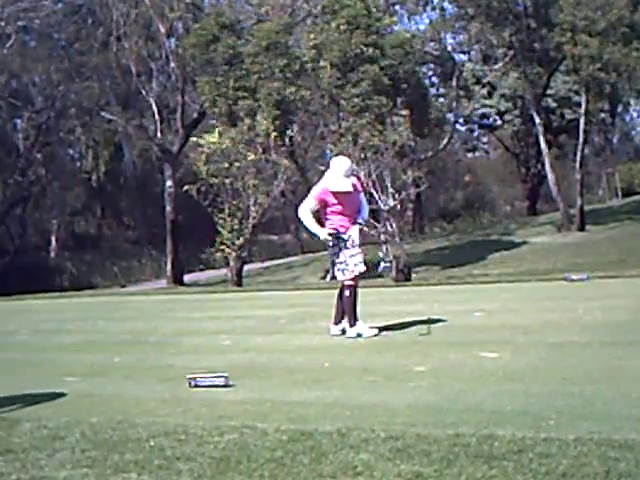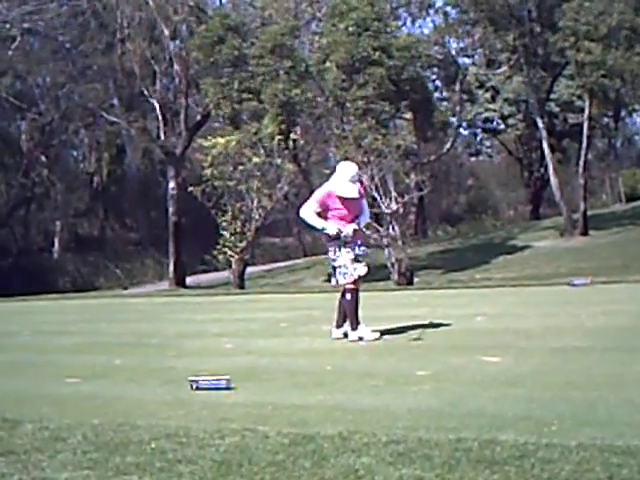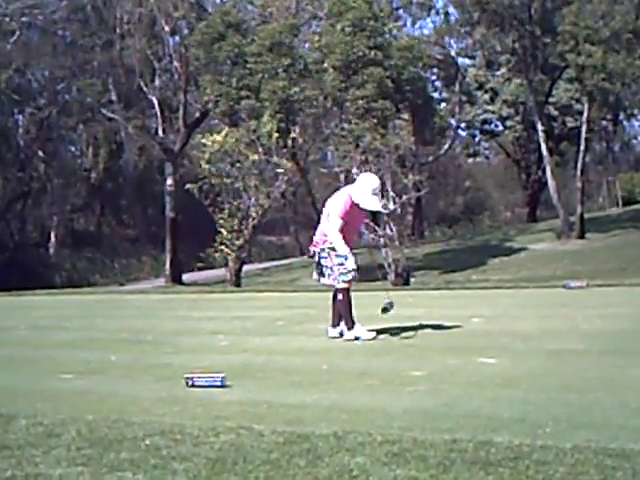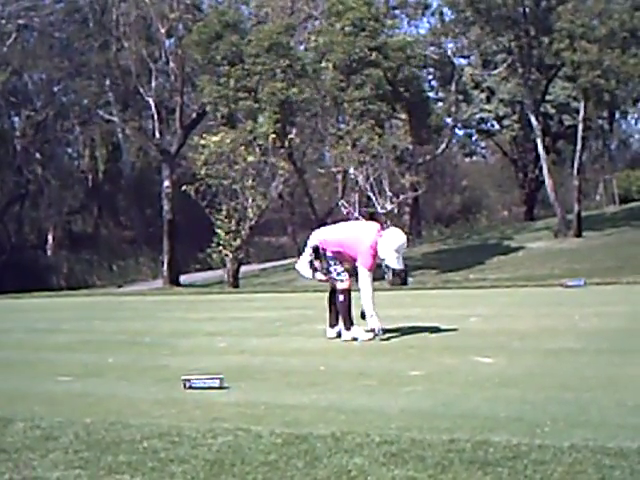
dt=1s
person 1, frame 1
left shoulder: (355, 182)
right shoulder: (322, 189)
left elbow: (364, 206)
right elbow: (303, 210)
left wrist: (358, 224)
right wrist: (318, 230)
left hip: (353, 238)
right hip: (338, 238)
left knee: (349, 280)
right knee: (350, 278)
left ankle: (337, 324)
right ankle: (353, 325)
person 1, frame 2
left shoulder: (358, 188)
right shoulder: (326, 192)
left elbow: (365, 213)
right elbow: (305, 211)
left wrist: (355, 225)
right wrist: (326, 226)
left hip: (354, 241)
left knee: (350, 284)
right knee: (351, 283)
left ankle: (340, 327)
right ankle: (355, 329)
person 1, frame 3
left shoulder: (360, 198)
right shoulder: (344, 202)
right elbow: (333, 232)
left wrist: (362, 233)
right wrist: (347, 256)
left hip: (340, 246)
right hip: (329, 245)
left knee: (341, 284)
right knee: (343, 284)
left ankle: (335, 327)
right ankle: (351, 329)
person 1, frame 4
left shoulder: (378, 230)
right shoulder: (368, 250)
right elbow: (365, 286)
right wrist: (371, 316)
left hip: (323, 240)
right hip: (320, 248)
left knee: (336, 285)
right knee: (344, 283)
left ankle: (333, 328)
right ankle: (349, 330)
